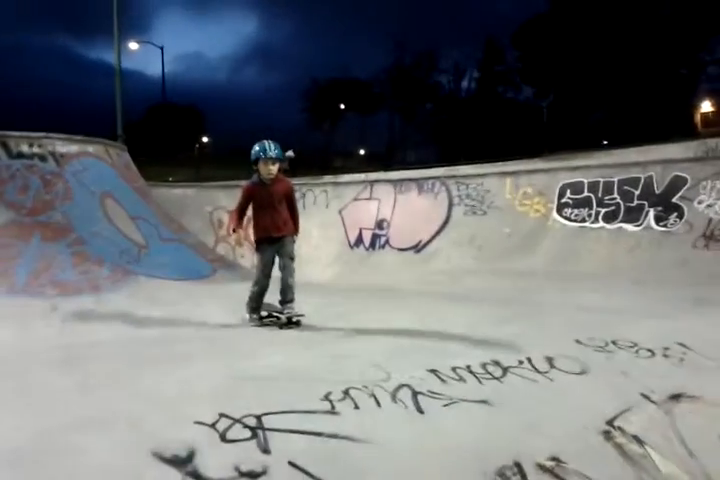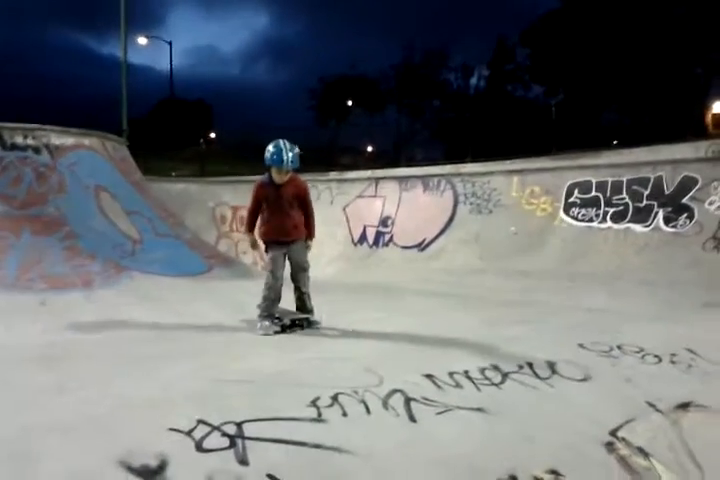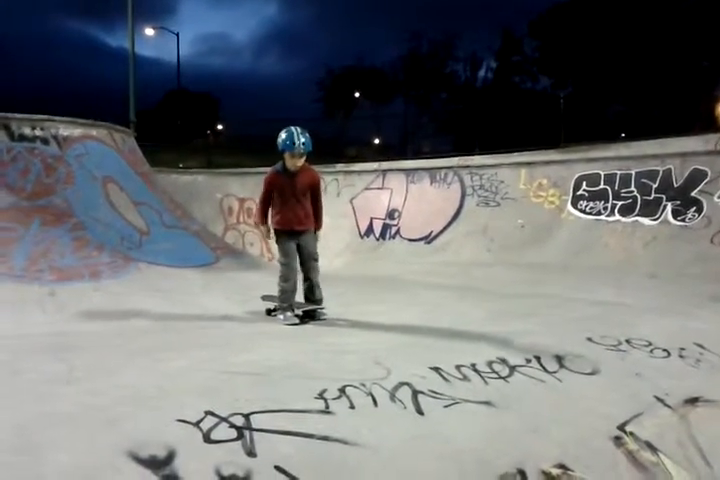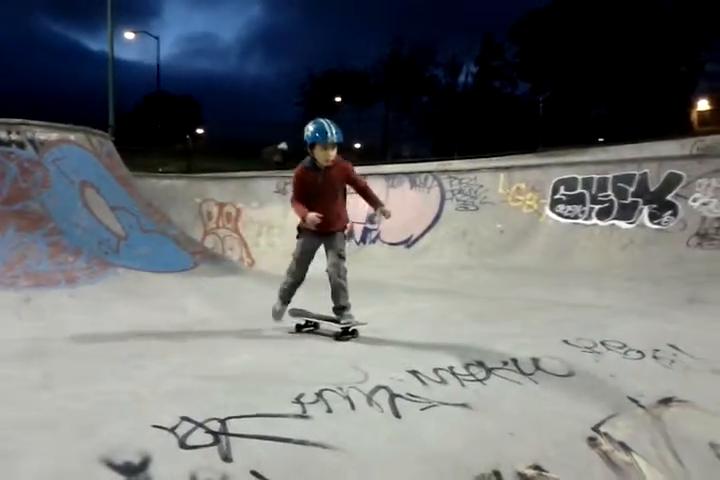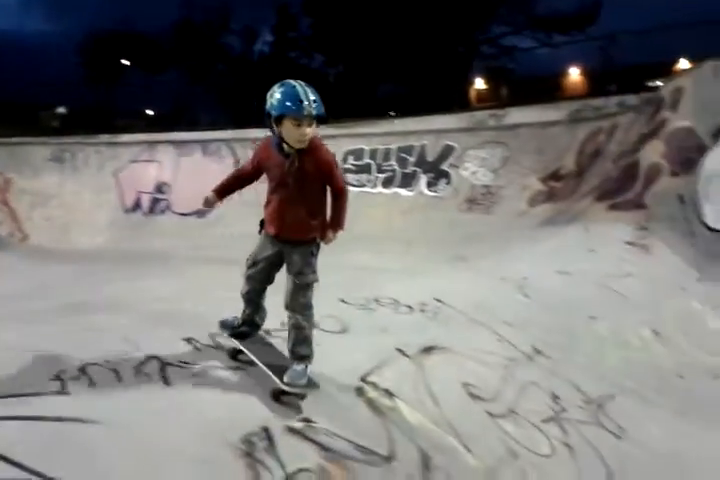
dt=1s
person 1, frame 1
left shoulder: (285, 185)
right shoulder: (251, 188)
left elbow: (293, 208)
right elbow: (240, 209)
left wrist: (295, 231)
right wrist: (236, 228)
left hip: (285, 235)
right hip: (264, 237)
left knee: (287, 270)
right knee: (262, 275)
left ankle: (288, 304)
right ankle: (253, 309)
person 1, frame 2
left shoulder: (299, 185)
right shoulder: (261, 187)
left elbow: (308, 211)
right elbow: (253, 210)
left wrist: (310, 236)
right wrist: (250, 233)
left hip: (297, 239)
right hip: (273, 240)
left knee: (301, 277)
right knee: (274, 278)
left ankle: (305, 313)
right ankle: (266, 318)
person 1, frame 3
left shoulder: (312, 175)
right shoulder: (274, 175)
left elbow: (317, 202)
right elbow: (265, 200)
left wrist: (317, 227)
right wrist: (263, 223)
left hip: (307, 229)
right hip: (283, 229)
left knee: (310, 267)
right knee: (288, 269)
left ankle: (313, 304)
right ankle: (285, 309)
person 1, frame 4
left shoulder: (343, 168)
right shoulder: (302, 172)
left elbow: (360, 185)
right elbow: (296, 200)
left wrist: (377, 205)
right wrist: (305, 214)
left hip: (335, 228)
right hip: (310, 229)
left knee: (337, 269)
right knee: (297, 268)
left ankle: (342, 309)
right ankle: (283, 300)
person 1, frame 5
left shoulder: (321, 156)
right shoulder: (267, 149)
left elbow: (340, 190)
right elbow: (247, 172)
left wrist: (334, 226)
right wrist: (219, 193)
left hip: (305, 239)
right hip: (273, 232)
left knee: (298, 300)
right knee: (253, 279)
left ankle: (300, 360)
right ankle: (250, 321)
